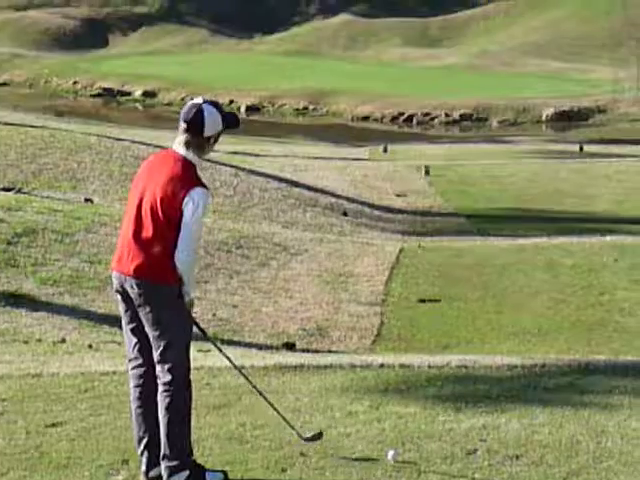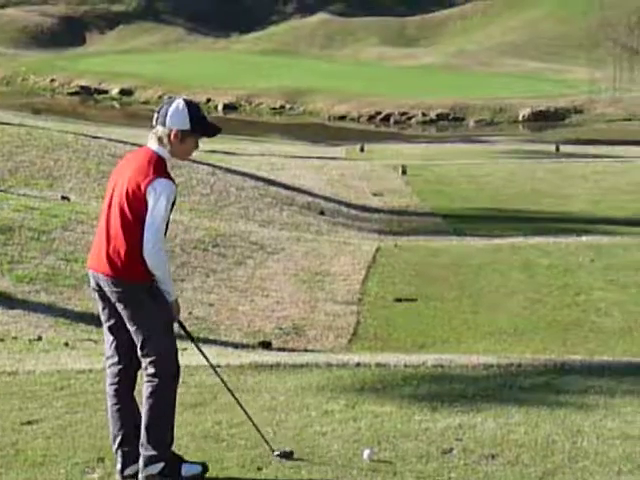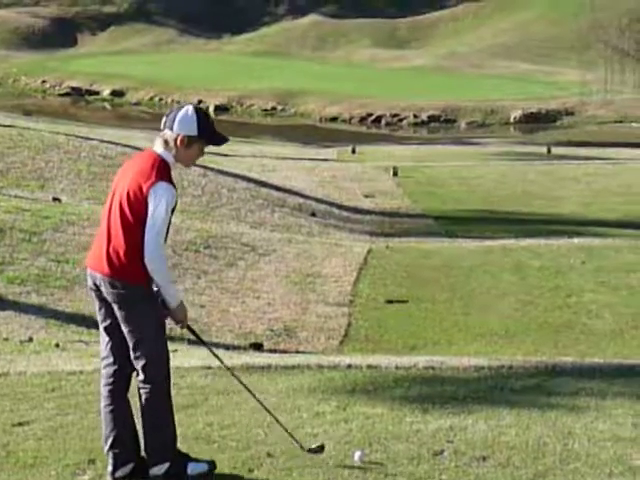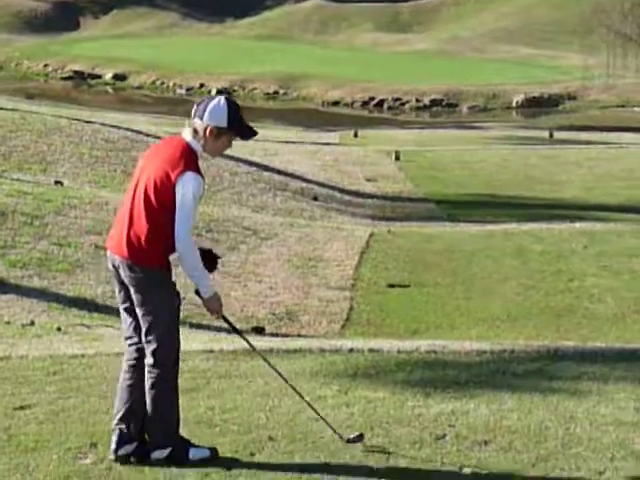
dt=0.3s
person 1, frame 1
left shoulder: (151, 162)
right shoulder: (194, 189)
right elbow: (184, 254)
right wrist: (186, 295)
left hip: (123, 274)
right hip: (156, 284)
left knee: (142, 371)
right knee: (172, 376)
person 1, frame 2
left shoulder: (130, 160)
right shoulder: (160, 180)
right elbow: (152, 249)
left wrist: (160, 292)
right wrist: (170, 295)
left hip: (100, 272)
right hip: (130, 281)
left knee: (120, 368)
right knee: (162, 368)
person 1, frame 3
left shoulder: (136, 162)
right shoulder: (162, 184)
right elbow: (152, 254)
left wrist: (158, 294)
right wrist: (173, 300)
left hip: (98, 272)
right hip: (127, 281)
left knee: (115, 371)
right knee: (153, 374)
person 1, frame 4
left shoulder: (162, 147)
right shoulder: (188, 173)
right elbow: (182, 243)
left wrist: (196, 251)
right wrist: (207, 290)
left hip: (119, 253)
right hip: (146, 264)
left knee: (138, 349)
right knee: (162, 356)
left ankle: (128, 440)
right ankle: (164, 444)
